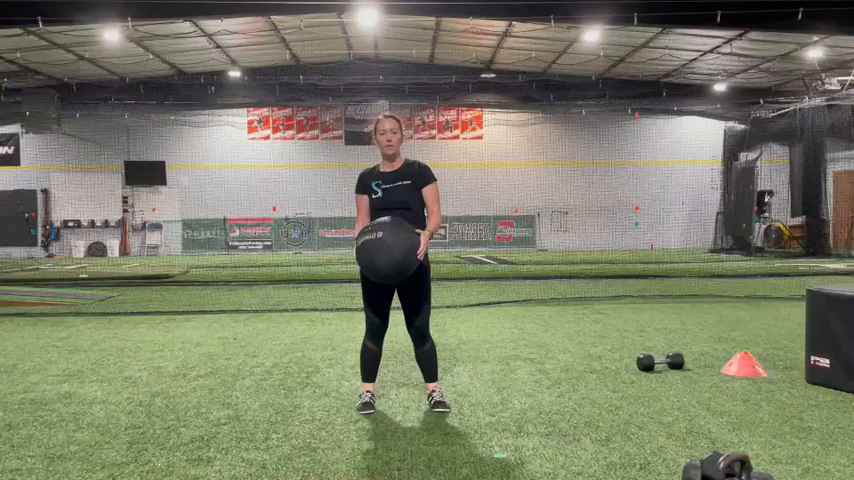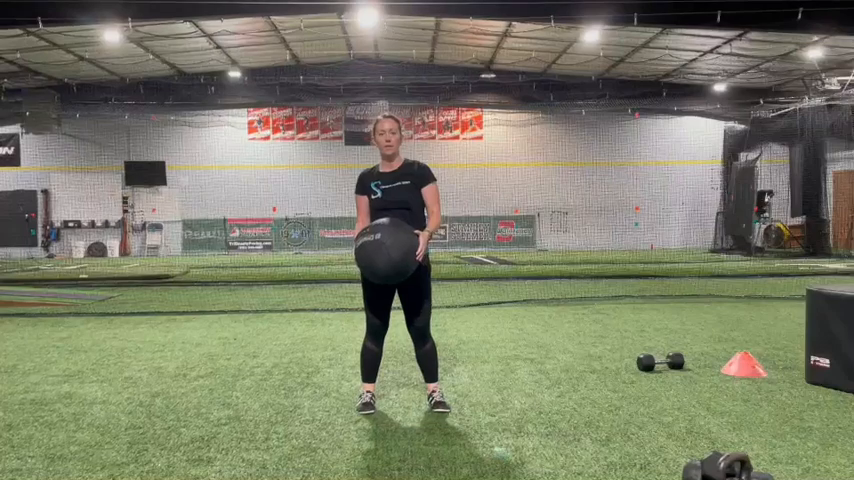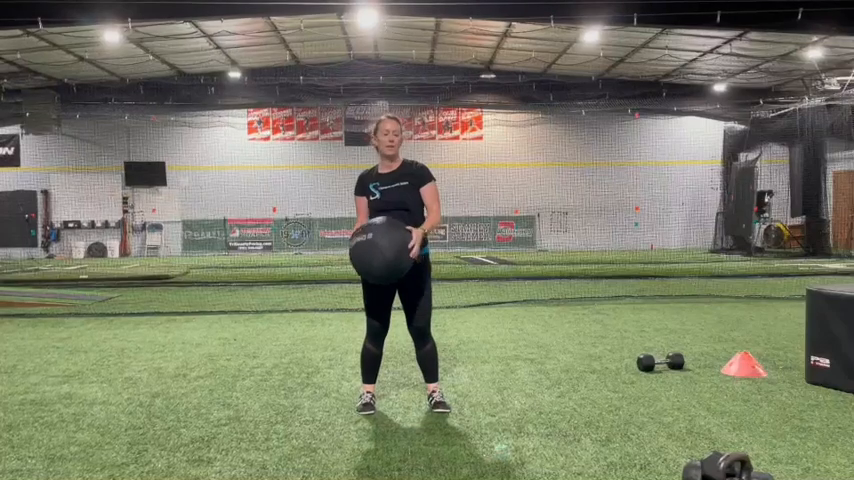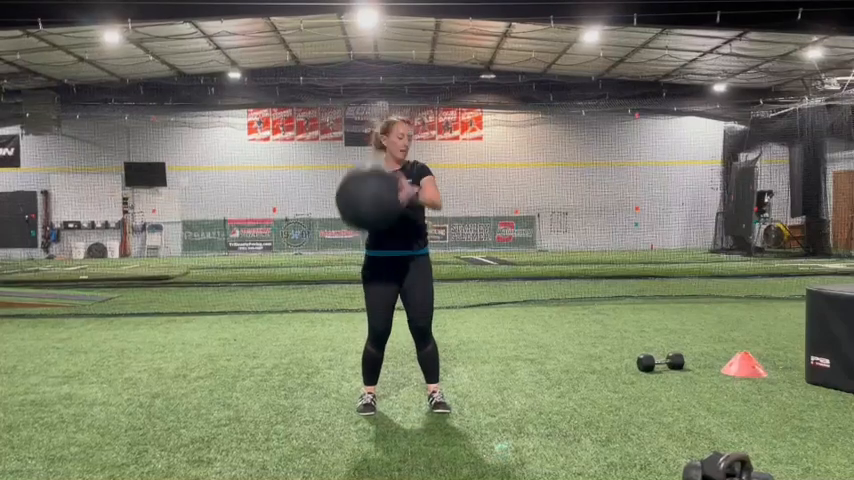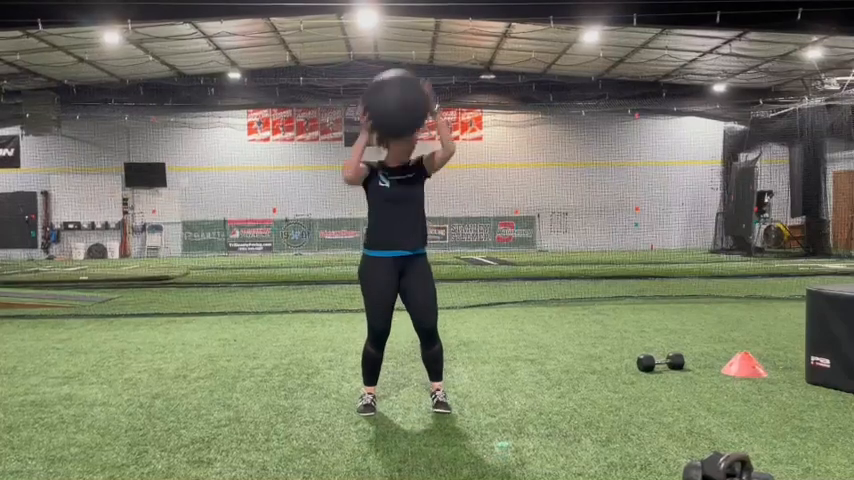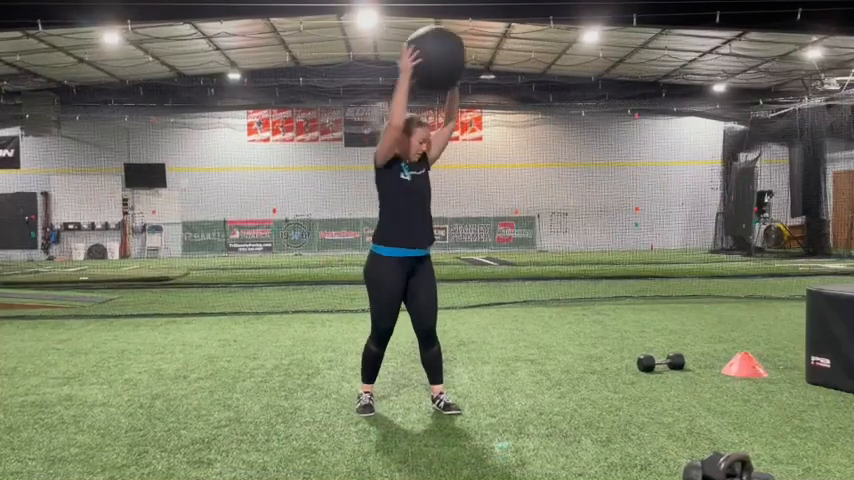
dt=0.2s
person 1, frame 1
left shoulder: (420, 171)
right shoulder: (367, 178)
left elbow: (435, 213)
right elbow: (363, 220)
left wrist: (427, 233)
left hip: (414, 261)
left knee: (419, 327)
right knee: (375, 327)
left ankle: (434, 391)
right ankle: (367, 391)
person 1, frame 2
left shoulder: (419, 171)
right shoulder: (366, 178)
left elbow: (435, 213)
right elbow: (363, 221)
left wrist: (426, 233)
left hip: (414, 261)
left knee: (420, 328)
right knee: (375, 327)
left ankle: (434, 391)
right ankle: (367, 391)
person 1, frame 3
left shoulder: (417, 171)
right shoulder: (365, 179)
left elbow: (435, 213)
right elbow: (362, 222)
left wrist: (421, 231)
left hip: (415, 262)
left knee: (420, 328)
right knee: (376, 328)
left ankle: (434, 391)
right ankle: (368, 392)
person 1, frame 4
left shoulder: (417, 173)
left elbow: (436, 201)
left wrist: (413, 194)
left hip: (416, 262)
right hip: (379, 262)
left knee: (422, 330)
right knee: (378, 331)
left ankle: (435, 391)
right ankle: (369, 392)
person 1, frame 5
left shoulder: (419, 170)
right shoulder: (372, 172)
left elbow: (448, 149)
right elbow: (349, 174)
left wrist: (434, 113)
right wrist: (365, 134)
left hip: (415, 262)
right hip: (378, 263)
left knee: (428, 328)
right knee: (378, 332)
left ankle: (437, 391)
right ankle: (368, 393)
person 1, frame 6
left shoulder: (422, 165)
right shoulder: (386, 164)
left elbow: (450, 126)
right elbow: (395, 121)
left wrist: (452, 85)
right wrist: (405, 77)
left hip: (420, 262)
right hip: (386, 262)
left knee: (427, 330)
right knee: (382, 331)
left ankle: (438, 394)
right ankle: (366, 392)
